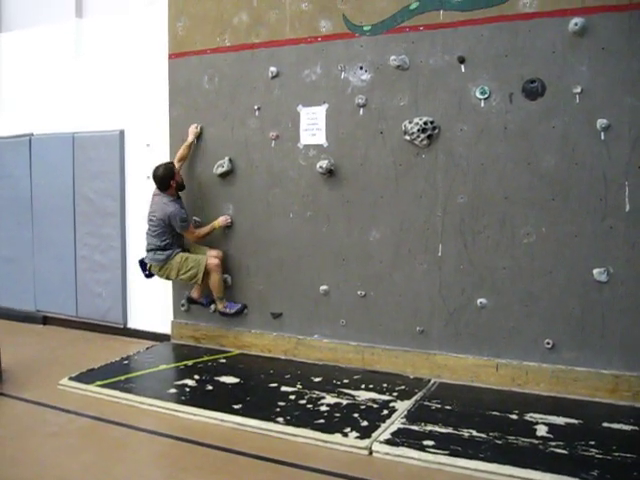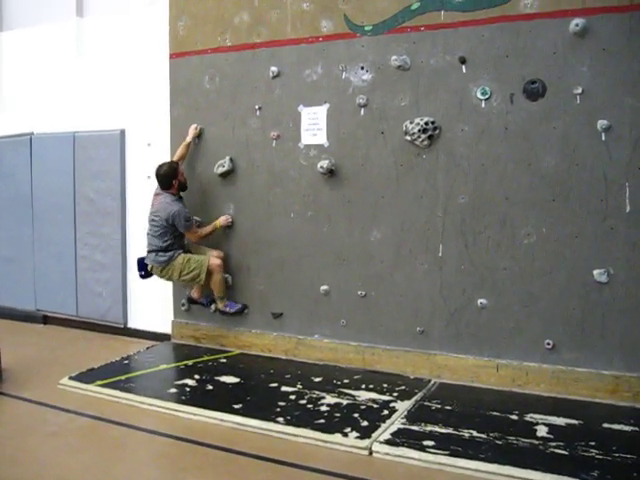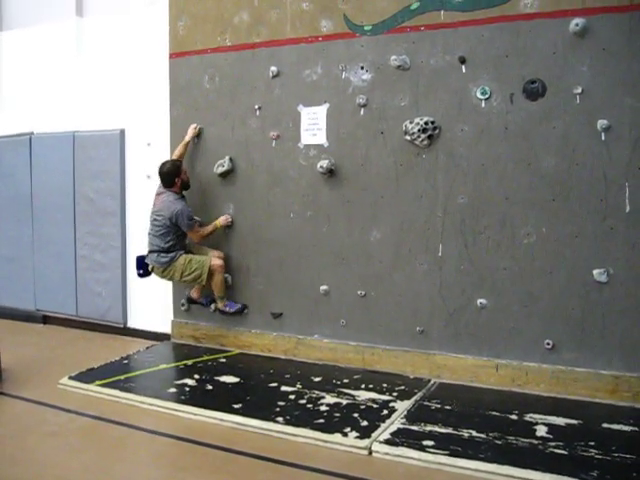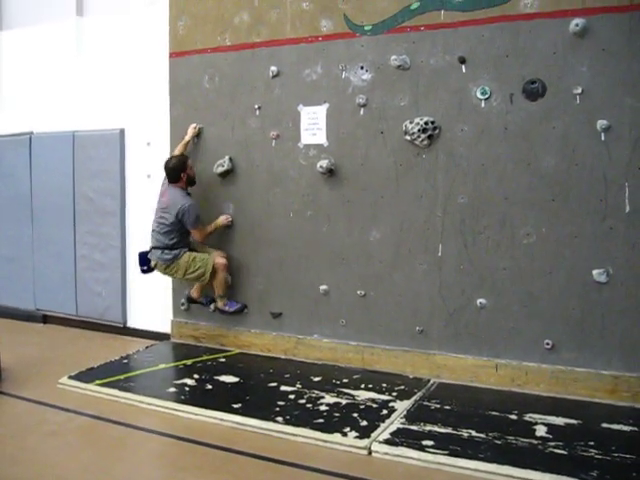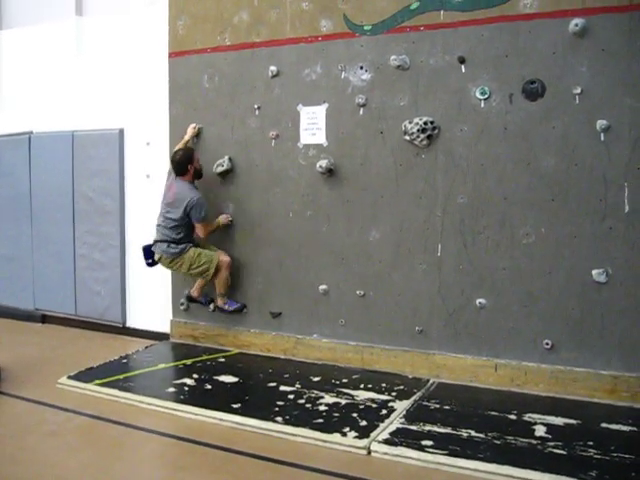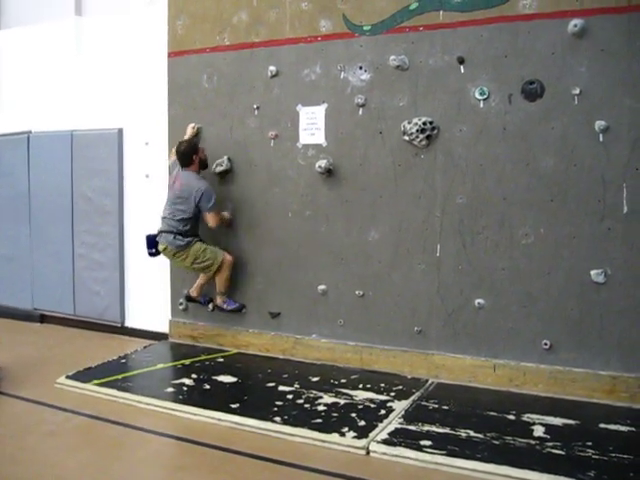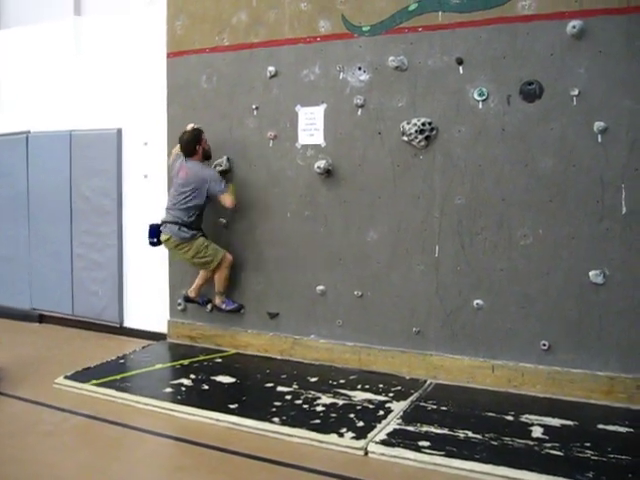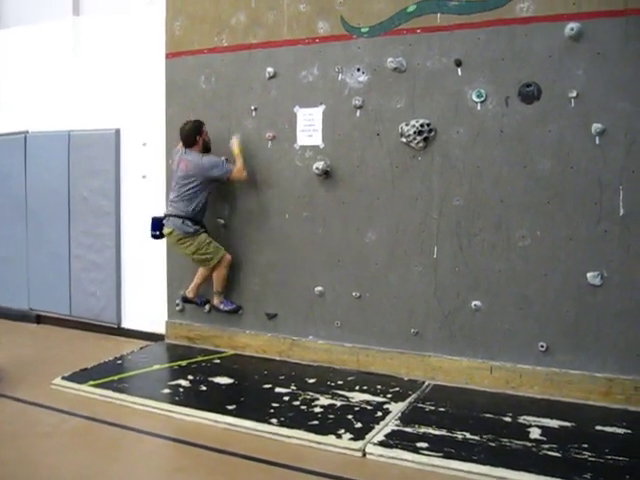
dt=0.1s
person 1, frame 1
left shoulder: (161, 191)
right shoulder: (172, 209)
left elbow: (179, 160)
right elbow: (194, 236)
left wrist: (190, 139)
right wrist: (216, 224)
left hip: (171, 250)
right hip: (163, 261)
left knee: (216, 255)
right knee: (214, 264)
left ankle: (196, 294)
right ankle: (222, 305)
person 1, frame 2
left shoulder: (162, 190)
right shoulder: (175, 209)
left elbow: (177, 160)
right elbow: (196, 236)
left wrist: (190, 138)
right wrist: (217, 224)
left hip: (171, 251)
right hip: (165, 262)
left knee: (217, 255)
right knee: (216, 264)
left ankle: (196, 294)
right ankle: (223, 304)
person 1, frame 3
left shoulder: (163, 189)
right shoulder: (179, 208)
left elbow: (174, 161)
right elbow: (197, 236)
left wrist: (188, 138)
right wrist: (217, 224)
left hip: (169, 252)
right hip: (166, 262)
left knee: (217, 256)
right knee: (217, 264)
left ankle: (196, 294)
right ankle: (222, 303)
person 1, frame 4
left shoulder: (168, 185)
right shoulder: (186, 204)
left elbow: (176, 158)
right elbow: (200, 235)
left wrist: (188, 138)
right wrist: (218, 223)
left hip: (171, 250)
right hip: (169, 259)
left knee: (218, 256)
right knee: (220, 263)
left ankle: (196, 293)
right ankle: (222, 303)
person 1, frame 5
left shoulder: (172, 179)
right shoulder: (194, 197)
left elbow: (176, 157)
right elbow: (203, 232)
left wrist: (188, 138)
right wrist: (219, 222)
left hip: (166, 246)
right hip: (173, 252)
left knee: (214, 259)
right knee: (224, 261)
left ankle: (195, 293)
right ankle: (222, 301)
person 1, frame 6
left shoulder: (176, 173)
right shoulder: (202, 187)
left elbow: (175, 154)
right elbow: (213, 222)
left wrist: (188, 137)
right wrist: (223, 217)
left hip: (168, 239)
right hip: (178, 244)
left knee: (216, 258)
right knee: (226, 260)
left ankle: (195, 292)
right ankle: (221, 300)
person 1, frame 7
left shoulder: (179, 162)
right shoulder: (207, 174)
left elbow: (175, 151)
right elbow: (229, 203)
left wrist: (187, 136)
right wrist: (227, 189)
left hip: (170, 231)
right hip: (182, 235)
left knee: (212, 260)
right knee: (225, 260)
left ankle: (193, 293)
right ankle: (219, 300)
person 1, frame 8
left shoulder: (179, 155)
right shoulder: (208, 163)
right elbow: (241, 174)
left wrist: (188, 132)
right wrist: (236, 149)
left hip: (172, 225)
right hip: (185, 229)
left knee: (214, 258)
right knee: (224, 259)
left ankle: (191, 293)
right ankle: (218, 300)
